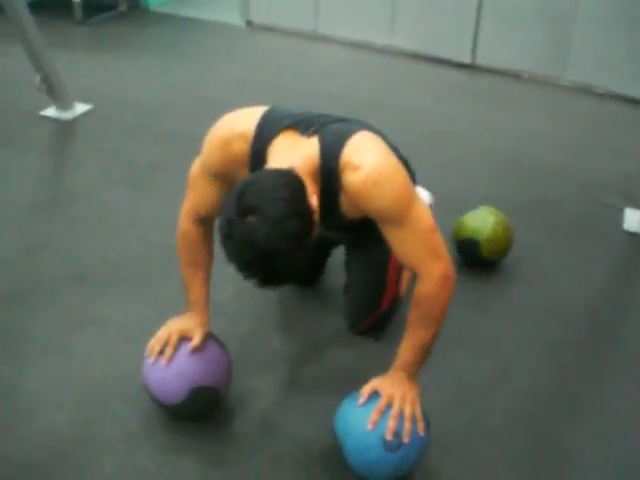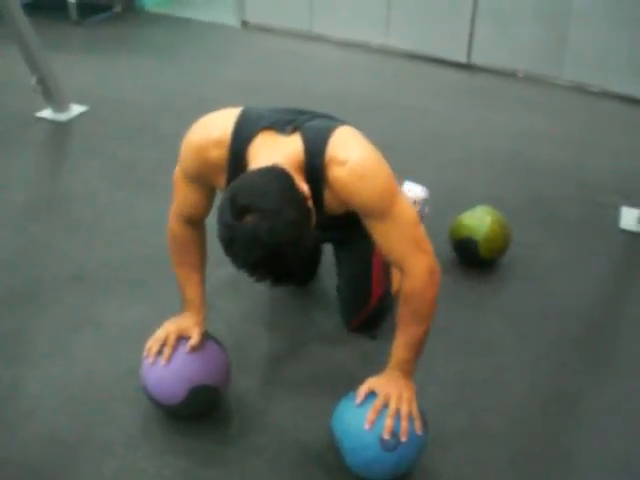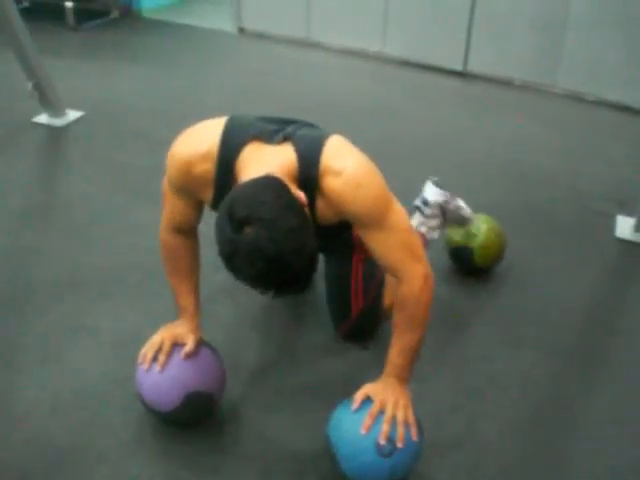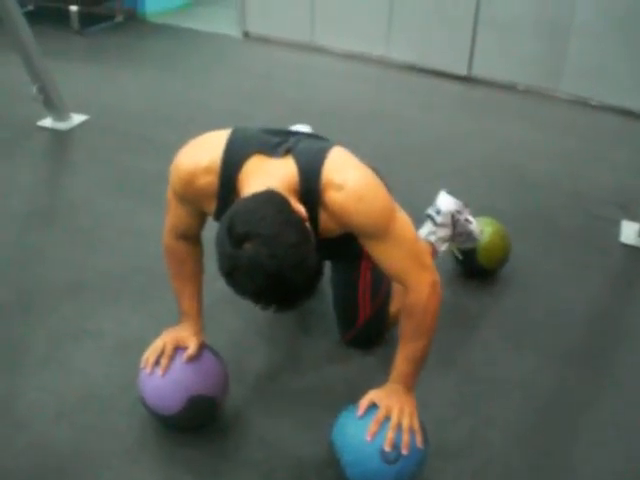
dt=0.3s
person 1, frame 1
left shoulder: (369, 174)
right shoulder: (229, 140)
left elbow: (437, 272)
right elbow: (195, 218)
left wrist: (403, 374)
right wrist: (196, 312)
left hip: (374, 215)
right hip: (317, 198)
left knee: (366, 321)
right knee: (301, 277)
left ankle: (414, 208)
person 1, frame 2
left shoulder: (353, 171)
right shoulder: (207, 144)
left elbow: (422, 268)
right elbow: (184, 221)
left wrist: (399, 373)
right wrist: (193, 311)
left hip: (352, 214)
right hip: (302, 196)
left knee: (363, 318)
right knee: (297, 276)
left ankle: (405, 207)
person 1, frame 3
left shoulder: (346, 180)
right shoulder: (191, 158)
left elbow: (416, 276)
right elbow: (177, 231)
left wrist: (394, 380)
right wrist: (187, 319)
left hip: (343, 222)
left knee: (355, 327)
right knee: (289, 282)
left ankle: (428, 218)
person 1, frame 4
left shoulder: (350, 192)
right shoulder: (195, 170)
left elbow: (424, 284)
right elbow: (181, 236)
left wrist: (400, 387)
right wrist: (190, 323)
left hip: (350, 227)
left knee: (362, 333)
left ankle: (439, 227)
